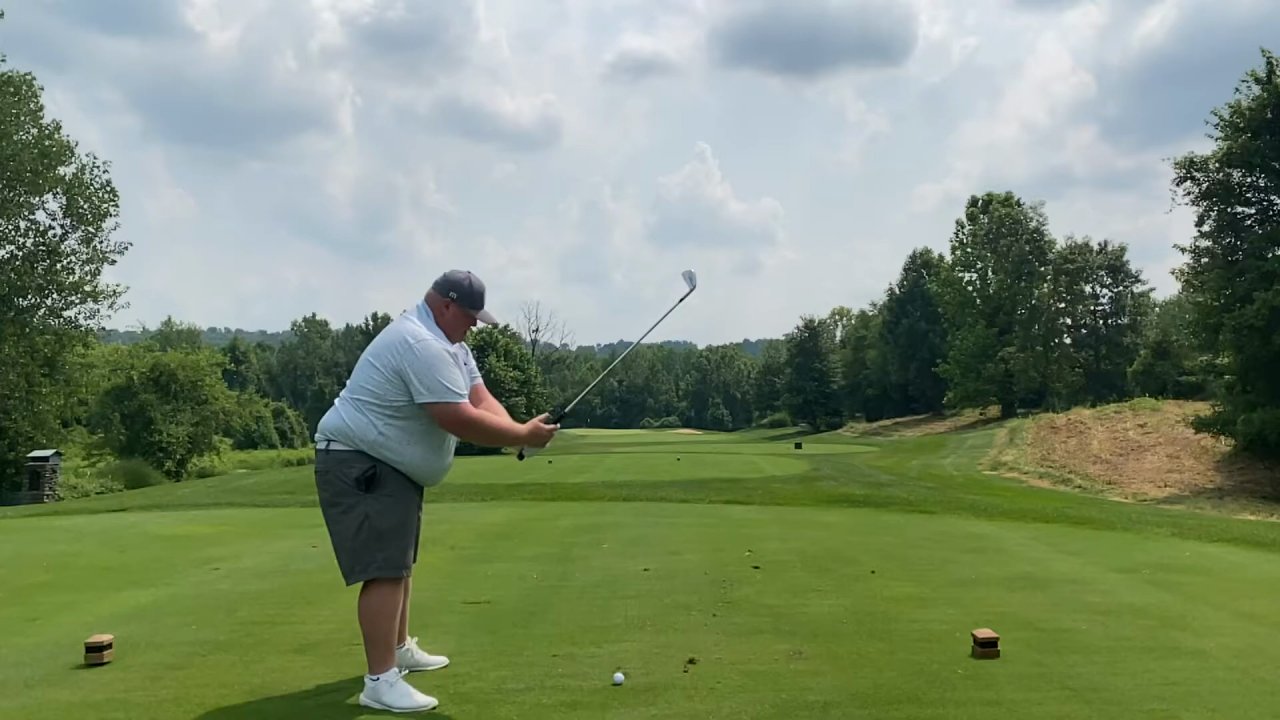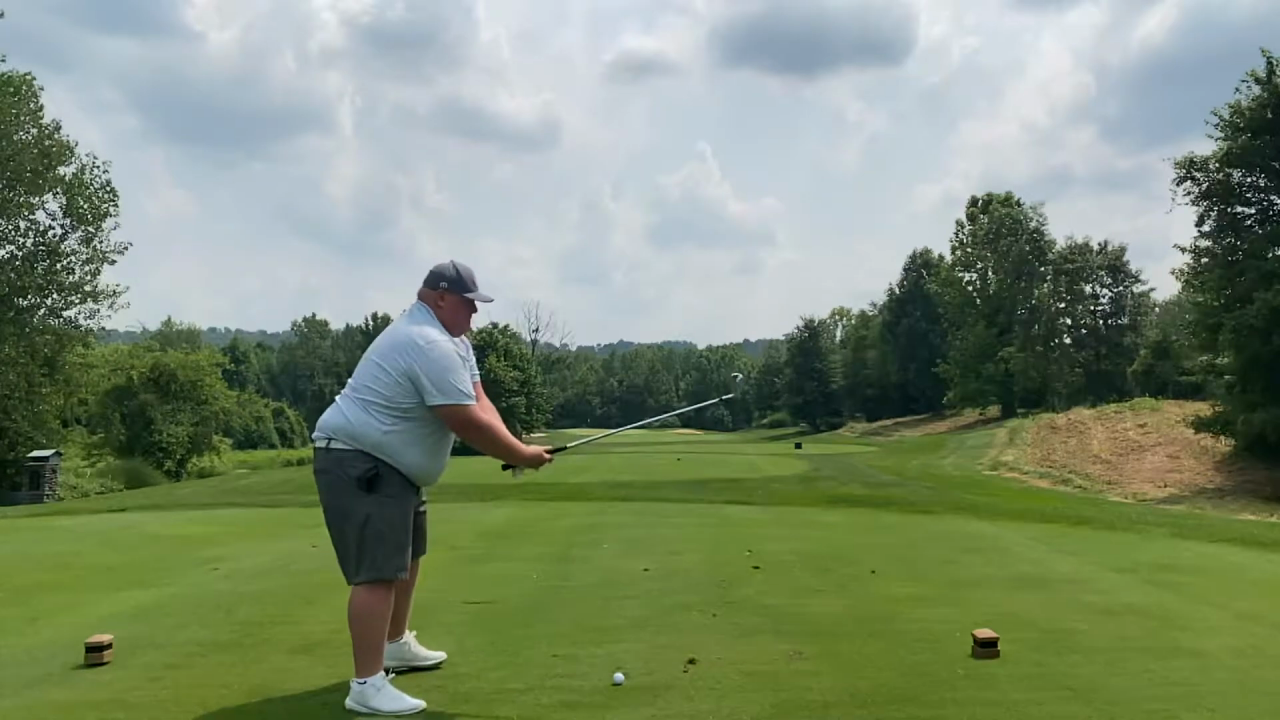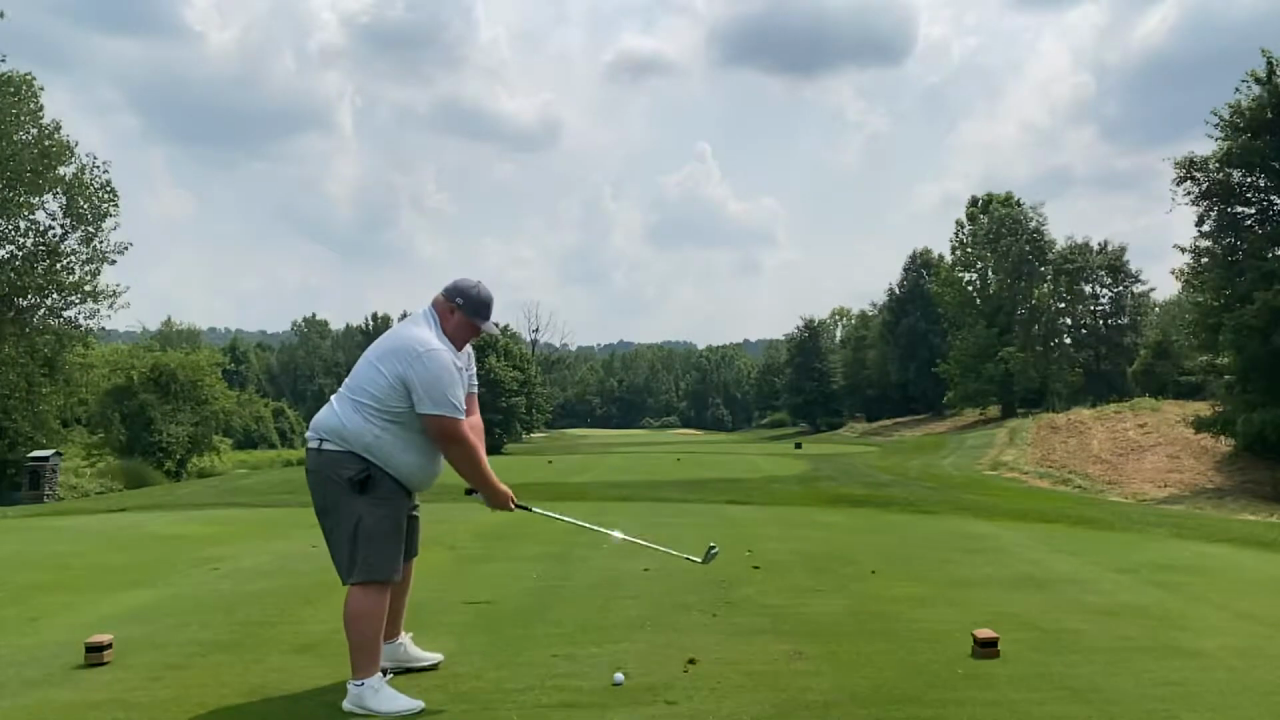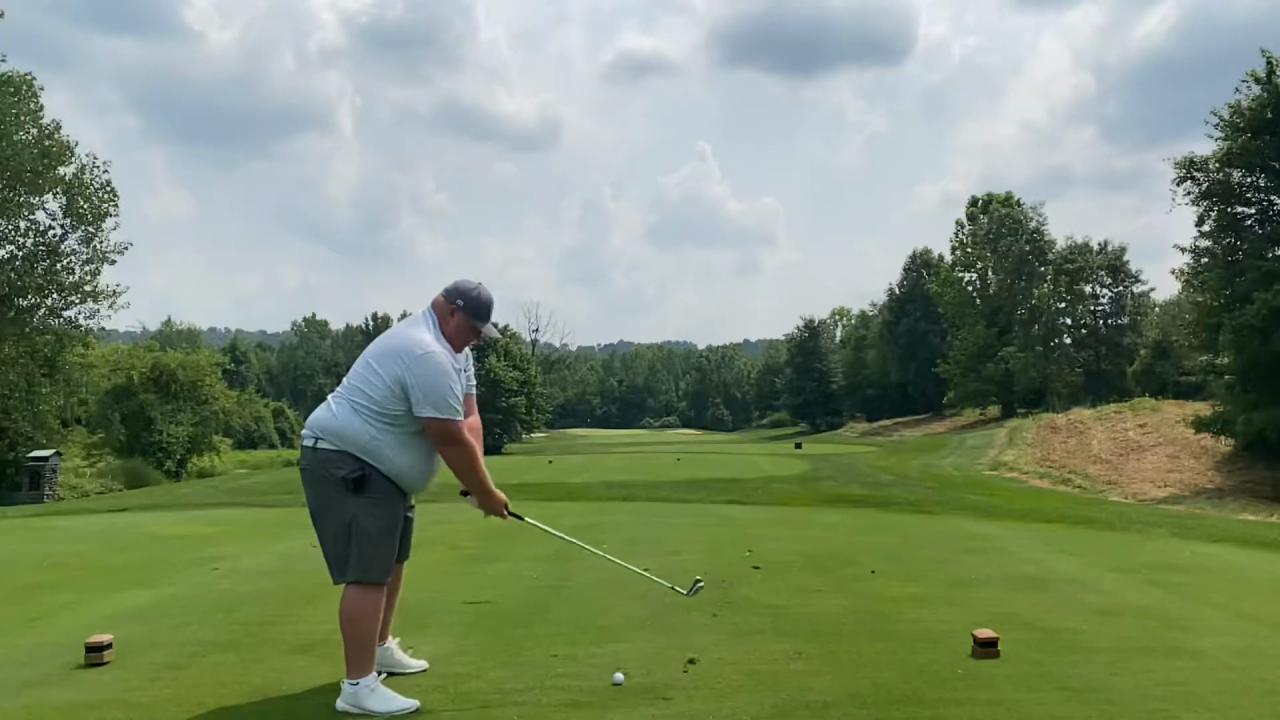
dt=0.7s
person 1, frame 1
left shoulder: (447, 342)
right shoulder: (423, 346)
left elbow: (481, 401)
right elbow: (460, 421)
left wrist: (518, 431)
right wrist: (522, 434)
left hip: (390, 467)
right hip: (359, 465)
left knee: (398, 561)
right knee: (385, 568)
left ankle: (399, 648)
right ankle: (380, 681)
person 1, frame 2
left shoulder: (450, 339)
right shoulder: (430, 347)
left elbow: (479, 404)
right elbow: (468, 424)
left wrist: (513, 446)
right wrist: (521, 455)
left hip: (387, 466)
right hip: (359, 464)
left knee: (405, 558)
right knee: (378, 571)
left ankle: (395, 644)
right ankle: (366, 685)
person 1, frame 3
left shoulder: (454, 348)
right shoulder: (430, 354)
left elbow: (470, 419)
right elbow: (451, 438)
left wrist: (481, 476)
right wrist: (490, 488)
left hip: (381, 467)
right hip: (350, 465)
left knee: (399, 559)
right knee: (374, 571)
left ankle: (391, 644)
person 1, frame 4
left shoulder: (451, 347)
right shoulder: (428, 356)
left elbow: (468, 421)
right elbow: (451, 441)
left wrist: (480, 484)
right wrist: (486, 494)
left hip: (373, 466)
right hip: (345, 463)
left knee: (390, 560)
right knee: (368, 572)
left ankle: (379, 648)
